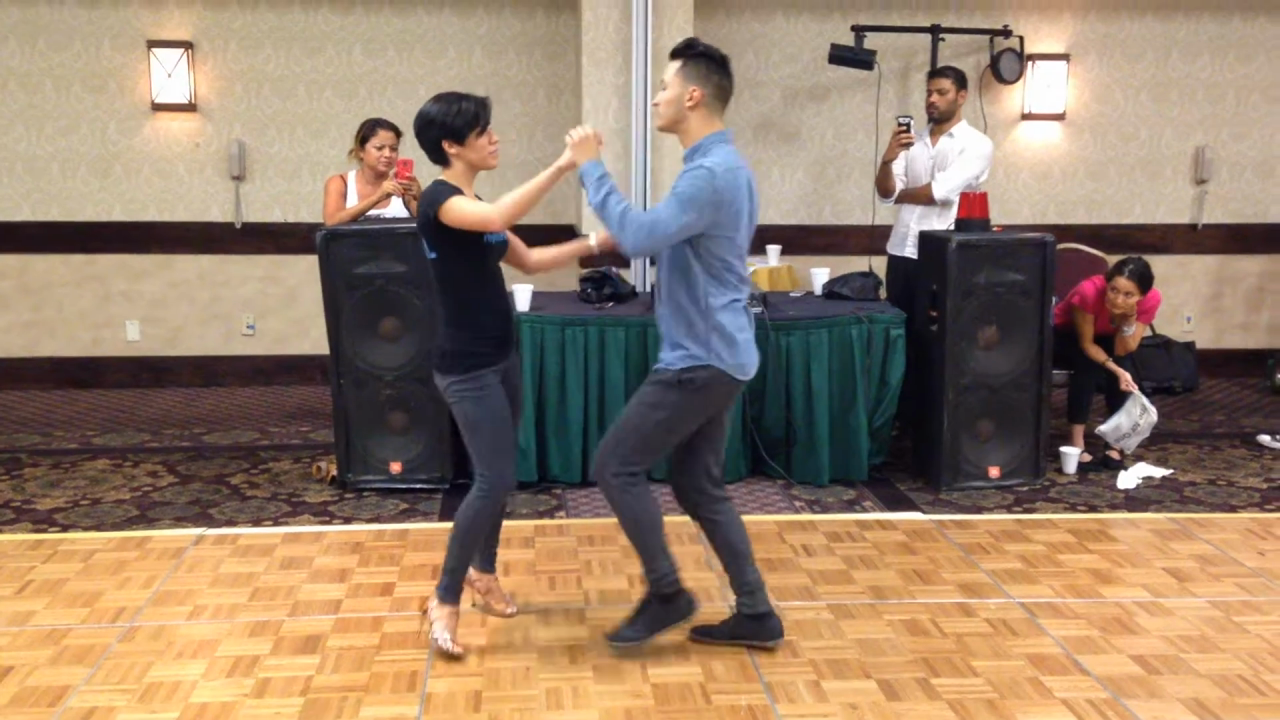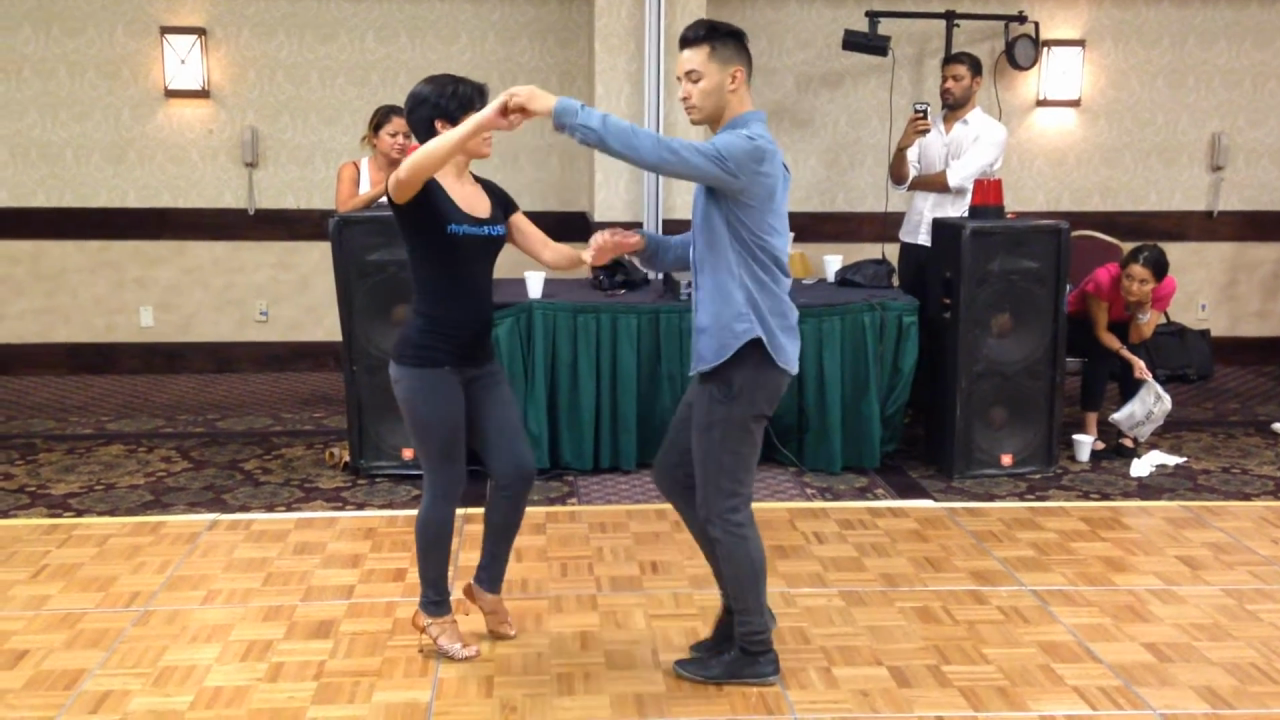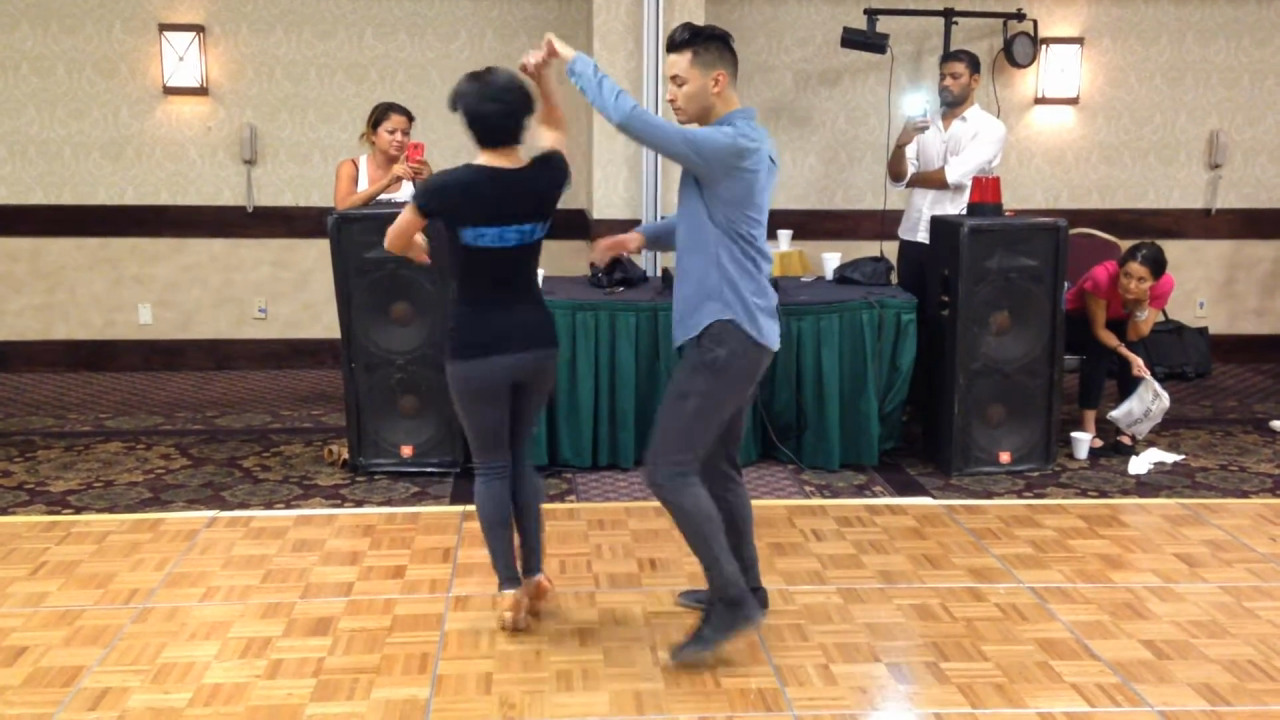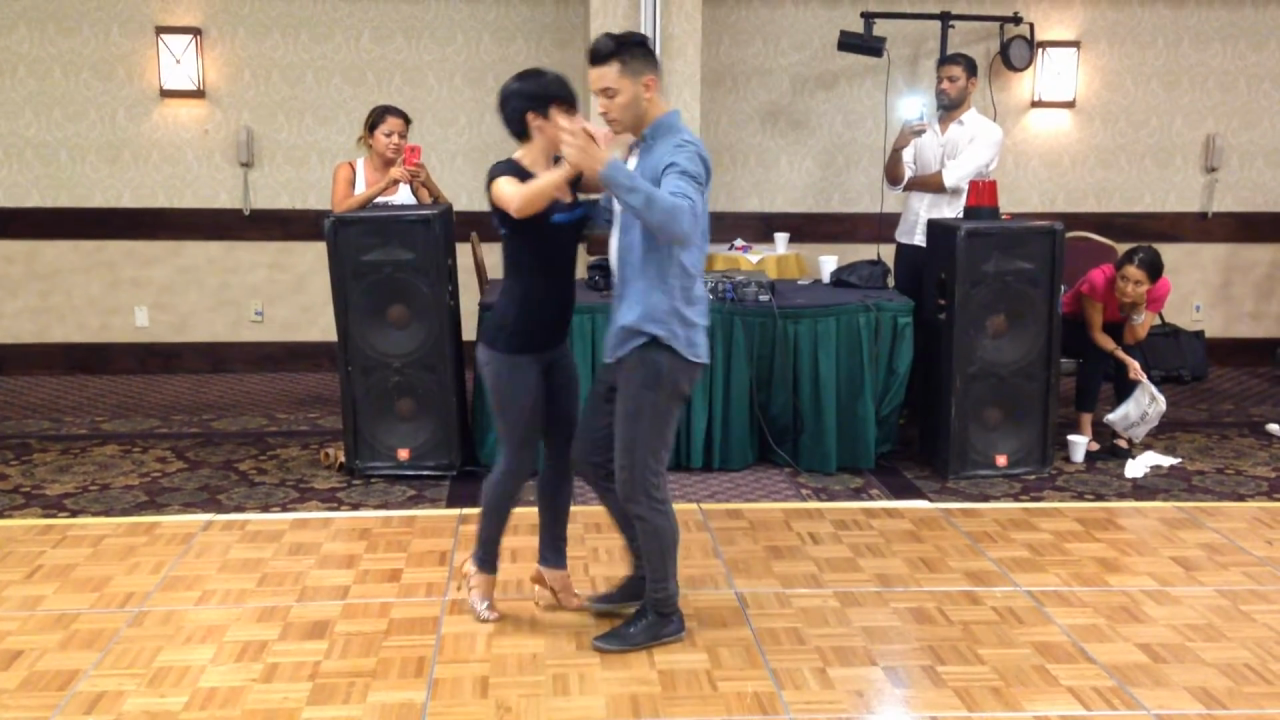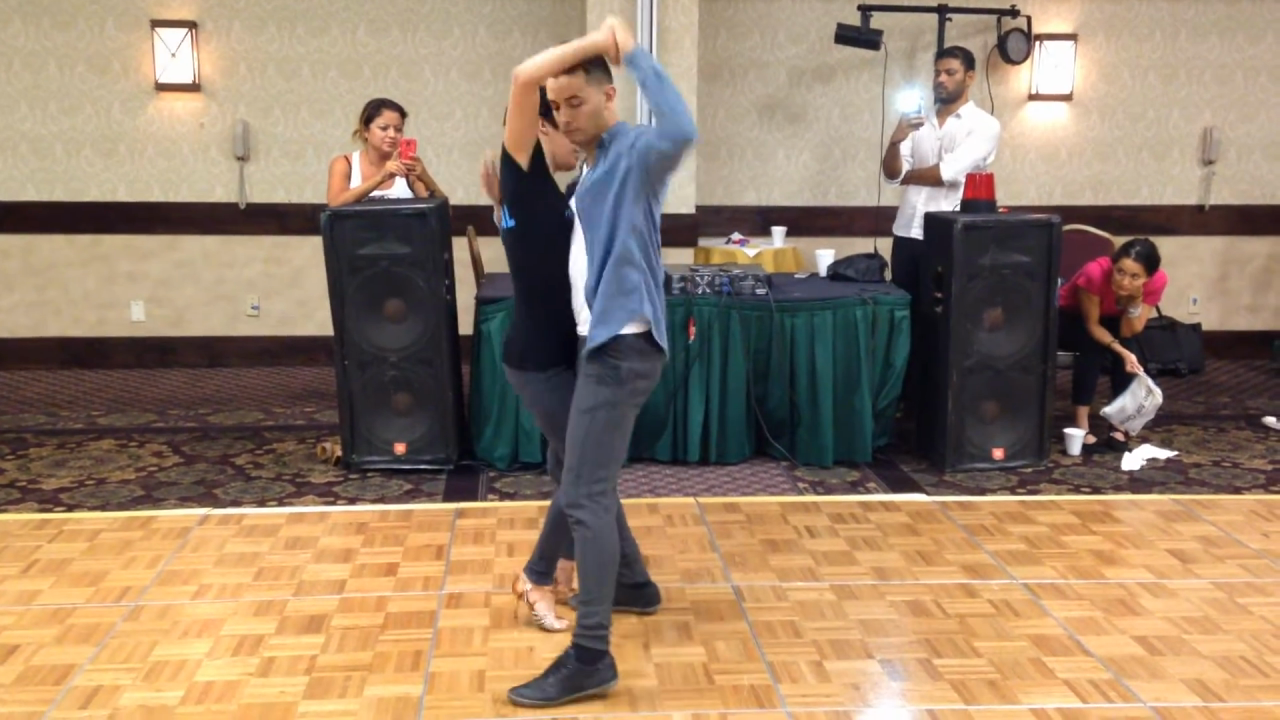
dt=0.7s
person 1, frame 1
left shoulder: (713, 172)
right shoulder: (717, 164)
left elbow: (641, 233)
left wrist: (591, 171)
right wrist: (648, 245)
left hip: (701, 359)
right hip: (721, 354)
left knee: (615, 465)
right knee: (701, 486)
left ankle: (664, 594)
right ankle: (755, 615)
person 1, frame 2
left shoulder: (749, 149)
right shoulder: (734, 155)
left elbow: (656, 152)
right elbow: (701, 249)
left wrist: (561, 110)
right wrist: (640, 245)
left hip: (747, 355)
right hip: (727, 352)
left knee: (723, 504)
right knee: (675, 476)
left ankle: (753, 650)
right ankle: (740, 605)
person 1, frame 3
left shoulder: (731, 147)
right shoulder: (741, 147)
left elbow: (631, 119)
left wrist: (574, 62)
right wrist: (643, 237)
left hip: (725, 335)
right hip: (735, 334)
left knee: (667, 469)
right knee: (715, 465)
left ankle: (726, 598)
right ankle: (742, 586)
person 1, frame 4
left shoulder: (680, 152)
right shoulder: (642, 152)
left elbow: (679, 226)
right elbow: (614, 217)
left wrist: (605, 170)
left hip: (662, 342)
right hip: (631, 337)
left knee: (638, 481)
right knee: (592, 458)
left ankle: (661, 612)
right ankle: (644, 578)
person 1, frame 5
left shoulder: (636, 151)
right shoulder: (590, 167)
left elbow: (681, 131)
left wrist: (633, 53)
left hip: (624, 343)
right hip: (599, 341)
left knee: (582, 493)
right knee: (588, 479)
left ankle: (591, 658)
right ankle: (632, 583)
person 2, frame 1
left shoulder: (479, 207)
right shoulder: (439, 200)
left elbow: (524, 257)
right elbow: (498, 217)
left wrist: (590, 244)
right wrist: (560, 167)
left hip: (499, 358)
right hip: (466, 367)
left knee: (500, 473)
right knee: (492, 481)
left ankle: (482, 571)
right ankle: (444, 600)
person 2, frame 2
left shoulder: (494, 196)
right shoulder: (415, 191)
left elbow: (547, 252)
right elbow: (408, 169)
left wrist: (590, 253)
right wrist: (484, 120)
left hip: (481, 362)
right hip: (426, 363)
left knee: (517, 470)
right knee: (444, 486)
left ankle: (486, 586)
right ankle: (434, 612)
person 2, frame 3
left shoulder: (446, 186)
right shoulder: (545, 177)
left elbow: (395, 243)
right elbow: (557, 126)
left wrist: (418, 246)
right wrist: (543, 79)
left hip: (478, 350)
right hip: (536, 343)
left knee: (489, 466)
right knee: (519, 457)
left ankle: (512, 587)
right ankle: (533, 575)
person 2, frame 4
left shoulder: (568, 176)
right shoulder: (507, 176)
right elbow: (521, 202)
right wrist: (577, 160)
left hip: (553, 343)
right hip: (511, 345)
left knee: (564, 453)
right knee: (518, 459)
left ankle: (552, 567)
right ankle: (481, 568)
person 2, frame 5
left shoulder: (548, 189)
right shoulder: (521, 169)
right elbow: (523, 77)
left hip: (558, 352)
right hip: (539, 360)
left knee: (572, 464)
left ankle: (564, 566)
right ankle: (537, 578)
person 3, frame 1
left shoulder: (977, 144)
right shoulder: (913, 140)
left elbow: (941, 191)
right elbow: (885, 193)
left wrist: (899, 194)
right wrist: (887, 160)
right hip: (901, 252)
right ankle: (904, 413)
person 3, frame 2
left shoulder: (991, 131)
right shoulder: (926, 127)
left elbow: (956, 180)
right elbow: (898, 181)
left wrist: (913, 182)
right wrist: (902, 146)
right hip: (914, 238)
person 3, frame 3
left shoulder: (990, 128)
right shoulder: (924, 124)
left elbow: (954, 176)
right elbow: (897, 178)
left wrist: (913, 172)
right wrist: (899, 147)
right hip: (913, 237)
person 3, frame 4
left shoulder: (986, 131)
right shoulder: (921, 129)
left elbow: (952, 179)
right elbow: (894, 182)
left wrist: (909, 181)
right wrist: (897, 149)
right hip: (911, 239)
person 3, frame 5
left shoulder: (984, 125)
right shoulder: (919, 119)
left elbow: (949, 173)
right elbow: (891, 174)
left wrist: (907, 175)
right wrist: (895, 141)
right hip: (908, 232)
right ankle: (907, 392)
person 4, frame 1
left shoulder: (1151, 299)
right shoulder: (1089, 291)
left elbow: (1123, 351)
right elbow: (1086, 344)
left wrist: (1130, 317)
right wrist: (1116, 370)
left hip: (1106, 339)
right hip: (1064, 337)
left knee: (1123, 363)
right knee: (1089, 364)
right ankle: (1077, 443)
person 4, frame 2
left shoulder: (1166, 287)
right shoulder: (1104, 279)
left elbow: (1137, 339)
right elbow: (1099, 331)
left wrist: (1145, 305)
right wrist: (1130, 358)
left hip: (1119, 326)
right hip: (1078, 325)
left knee: (1136, 350)
right knee: (1102, 352)
right ankle: (1090, 432)
person 4, frame 3
left shoulder: (1164, 285)
right shoulder: (1102, 276)
left elbow: (1135, 336)
right elbow: (1098, 329)
left wrist: (1143, 303)
right wrist: (1128, 356)
left hip: (1118, 324)
right hip: (1076, 322)
left knee: (1134, 348)
right knee: (1100, 348)
right ankle: (1088, 429)
person 4, frame 4
left shoulder: (1161, 288)
right shoulder: (1098, 280)
left elbow: (1131, 340)
right elbow: (1094, 332)
left wrist: (1139, 306)
right wrist: (1125, 359)
left hip: (1114, 327)
right hip: (1073, 326)
left knee: (1131, 351)
right knee: (1097, 352)
left ankle: (1122, 431)
right ankle: (1084, 433)
person 4, frame 5
left shoulder: (1157, 281)
right shoulder: (1095, 273)
left elbow: (1128, 333)
right elbow: (1091, 325)
left wrist: (1136, 300)
right wrist: (1121, 351)
left hip: (1110, 321)
right hip: (1070, 319)
left knee: (1127, 344)
right knee: (1093, 345)
right ankle: (1081, 427)
